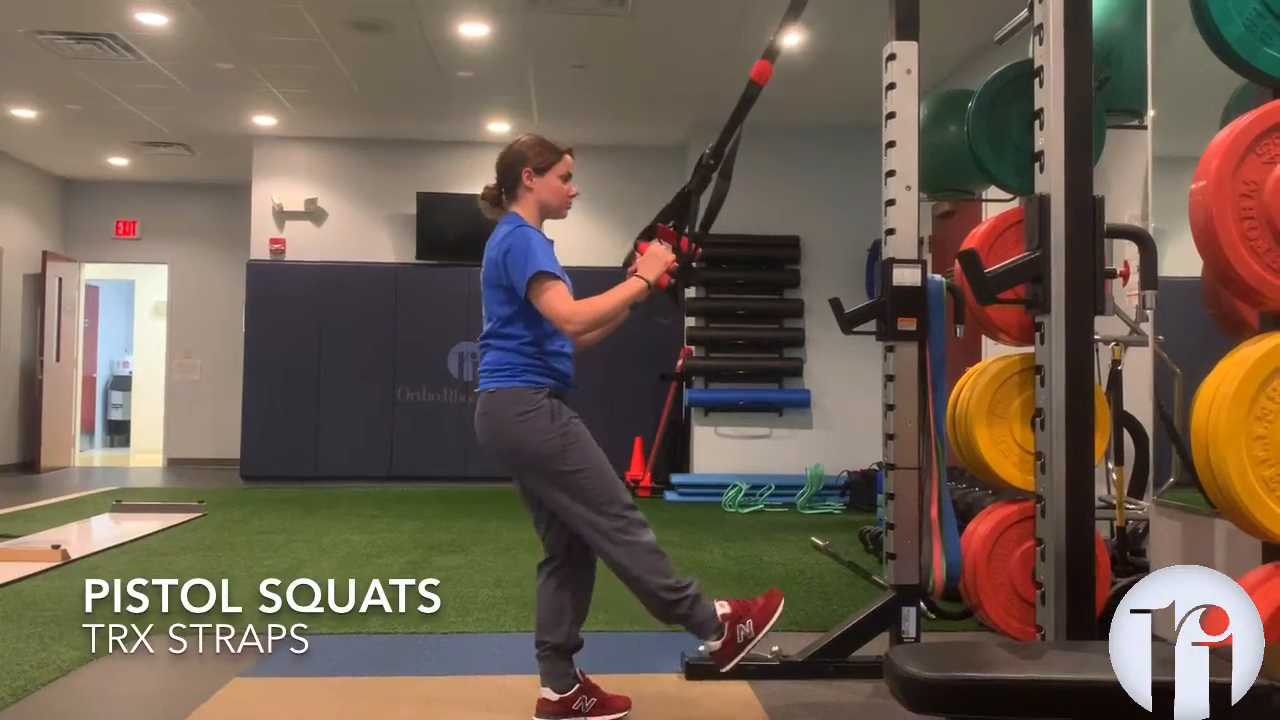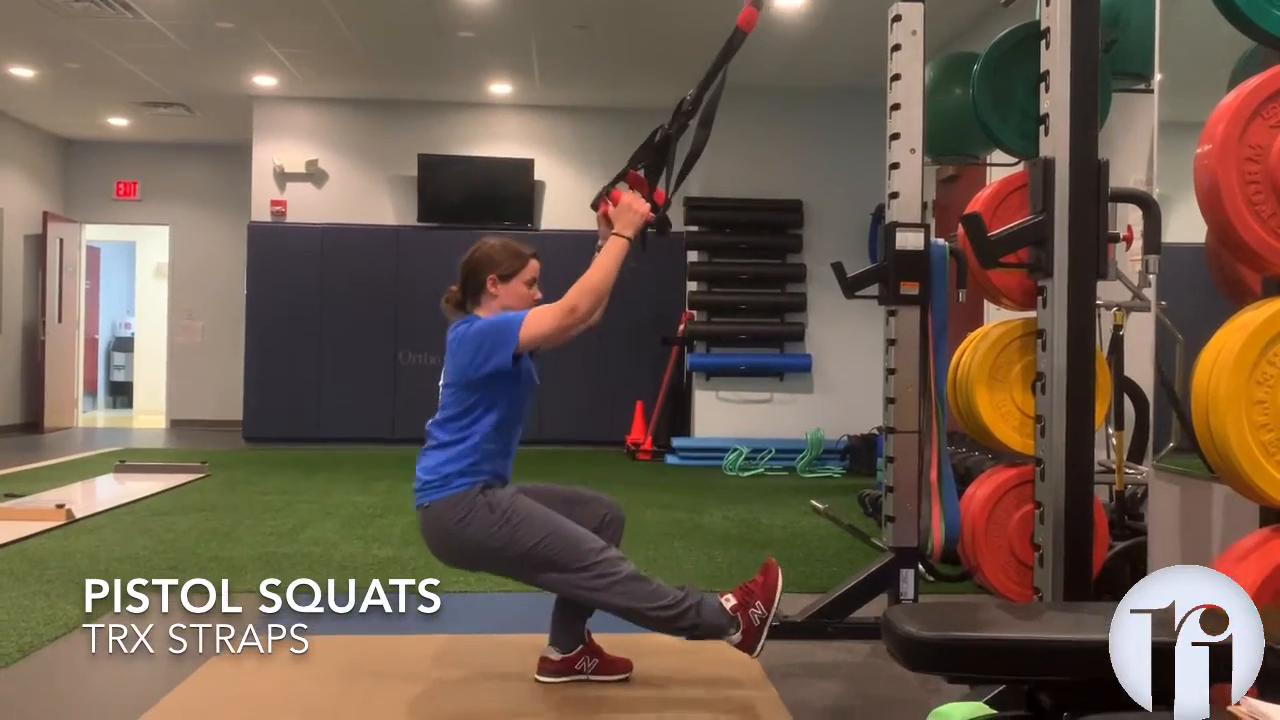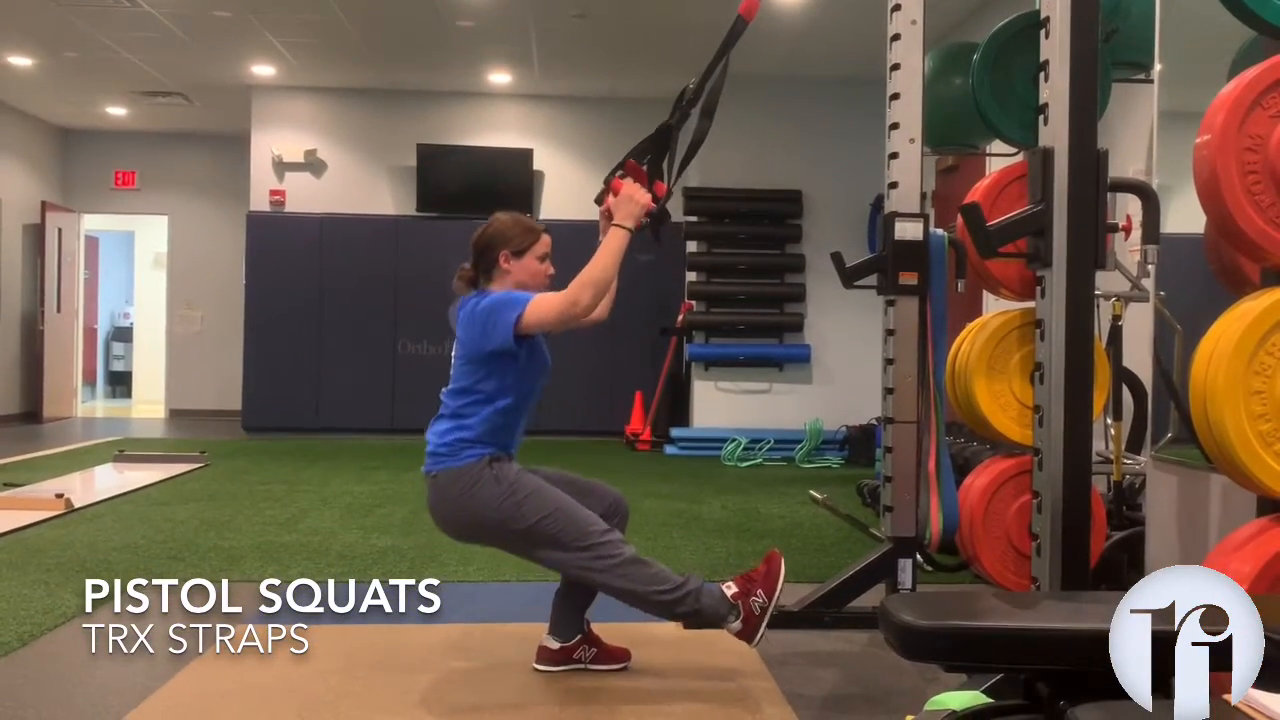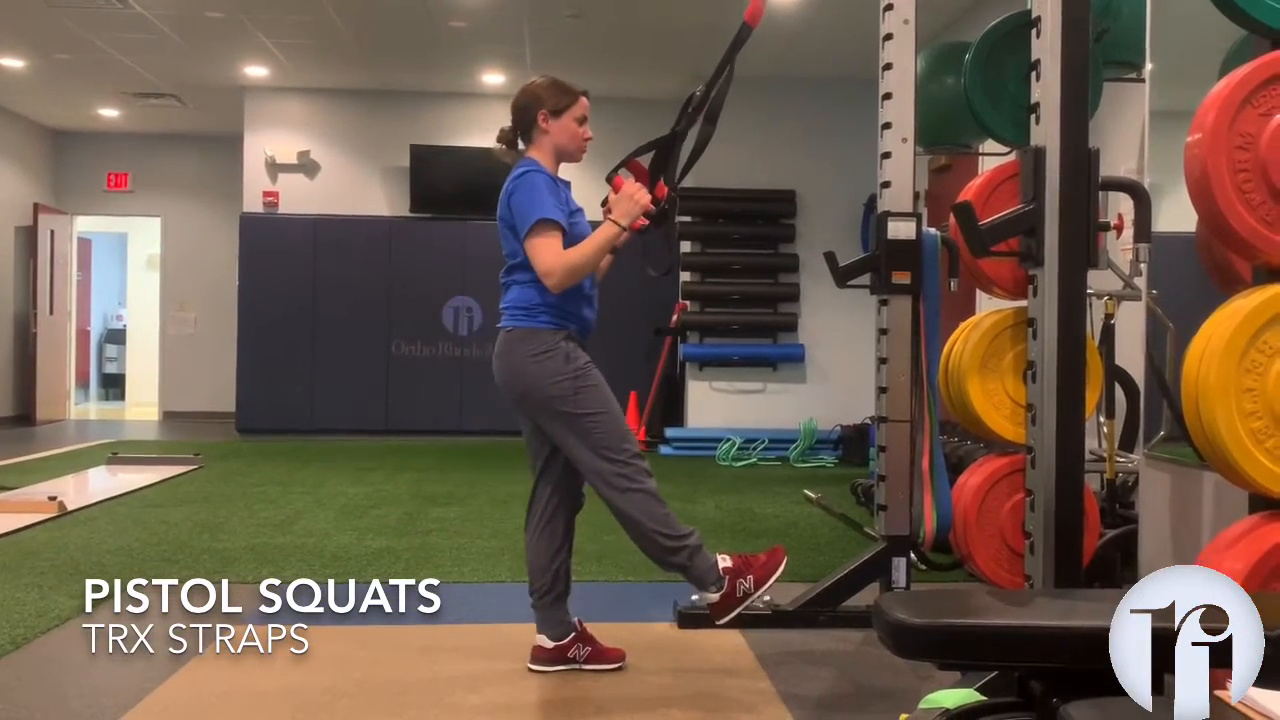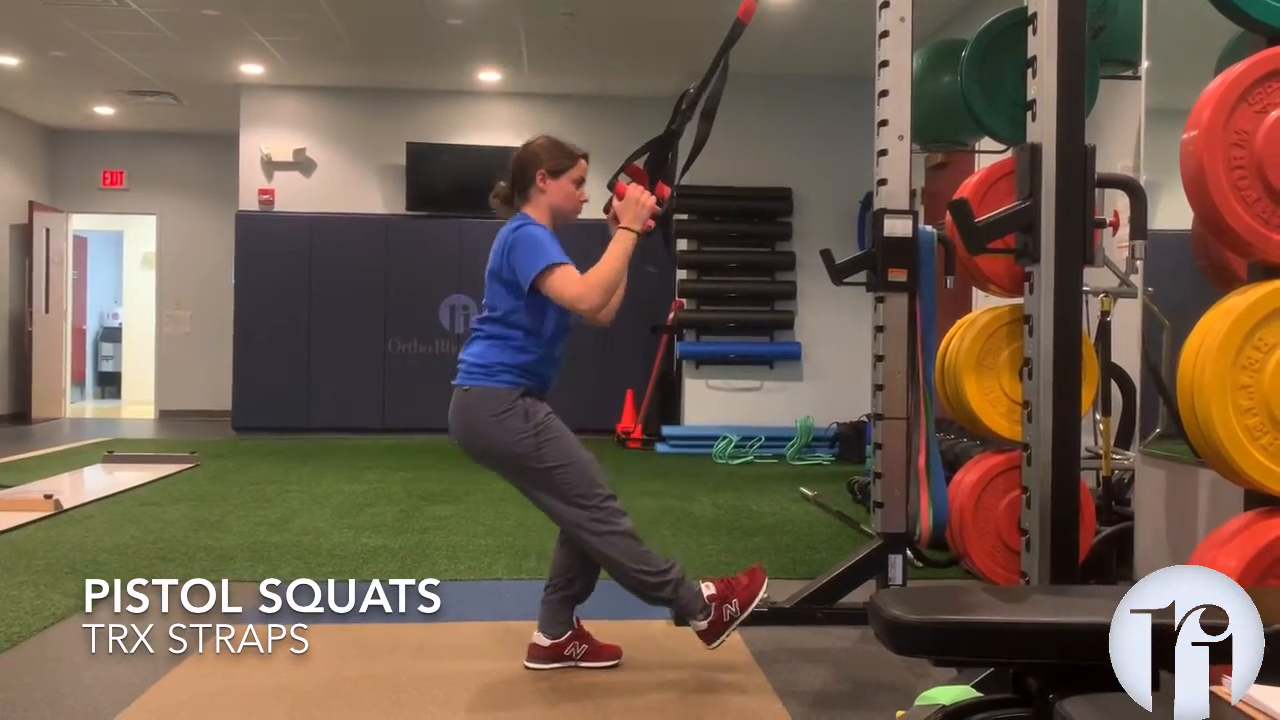
dt=1s
person 1, frame 1
left shoulder: (519, 241)
right shoulder: (520, 239)
left elbow: (569, 336)
right elbow: (572, 319)
left wrist: (637, 288)
right wrist: (642, 279)
left hip: (514, 410)
right hip: (527, 407)
left knee: (570, 547)
right knee: (616, 522)
right ankle: (713, 626)
person 1, frame 2
left shoulder: (495, 336)
right shoulder: (479, 335)
left elbow: (587, 316)
right elbow: (576, 310)
left wrist: (606, 242)
right wrist: (624, 235)
left hip: (475, 497)
right hip: (460, 510)
left knee: (602, 516)
right knee: (593, 562)
left ankle: (565, 651)
right ankle: (726, 619)
person 1, frame 3
left shoulder: (505, 313)
right shoulder: (490, 309)
left elbow: (596, 311)
right elbow: (578, 303)
left wrist: (609, 232)
right wrist: (623, 225)
left hip: (481, 472)
right hip: (466, 483)
left knee: (608, 508)
right knee: (595, 543)
left ankle: (565, 639)
right ankle: (726, 606)
person 1, frame 4
left shoulder: (548, 186)
right shoulder: (530, 182)
left elbow: (583, 276)
right elbow: (554, 274)
left wrist: (616, 230)
right wrist: (617, 222)
left hip: (537, 354)
right hip: (543, 350)
left knee: (556, 492)
right knee: (621, 470)
left ankle: (556, 636)
right ankle: (715, 578)
person 1, frame 5
left shoulder: (534, 239)
right shoulder: (526, 237)
left elbow: (602, 312)
right elbow: (587, 299)
left wrist: (623, 234)
right wrist: (629, 230)
left hip: (495, 405)
right hip: (498, 407)
left knee: (583, 508)
right knee: (594, 509)
left ankle: (554, 636)
right ankle: (699, 605)
